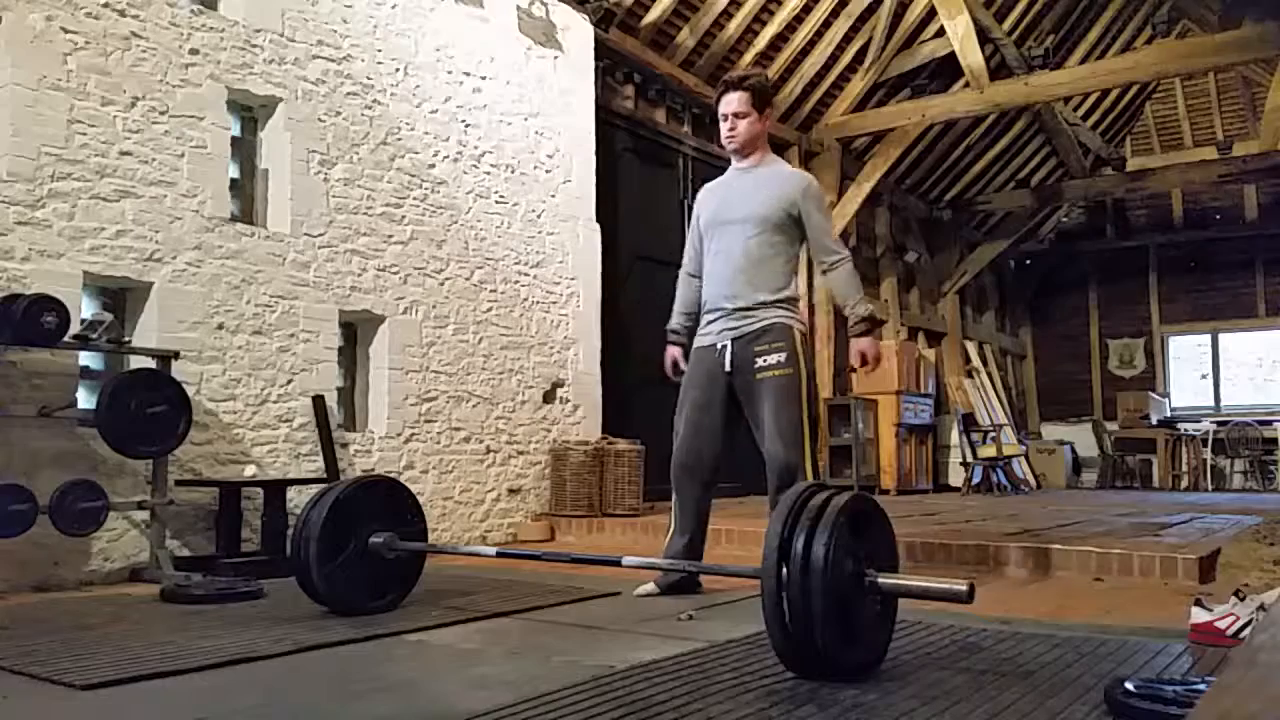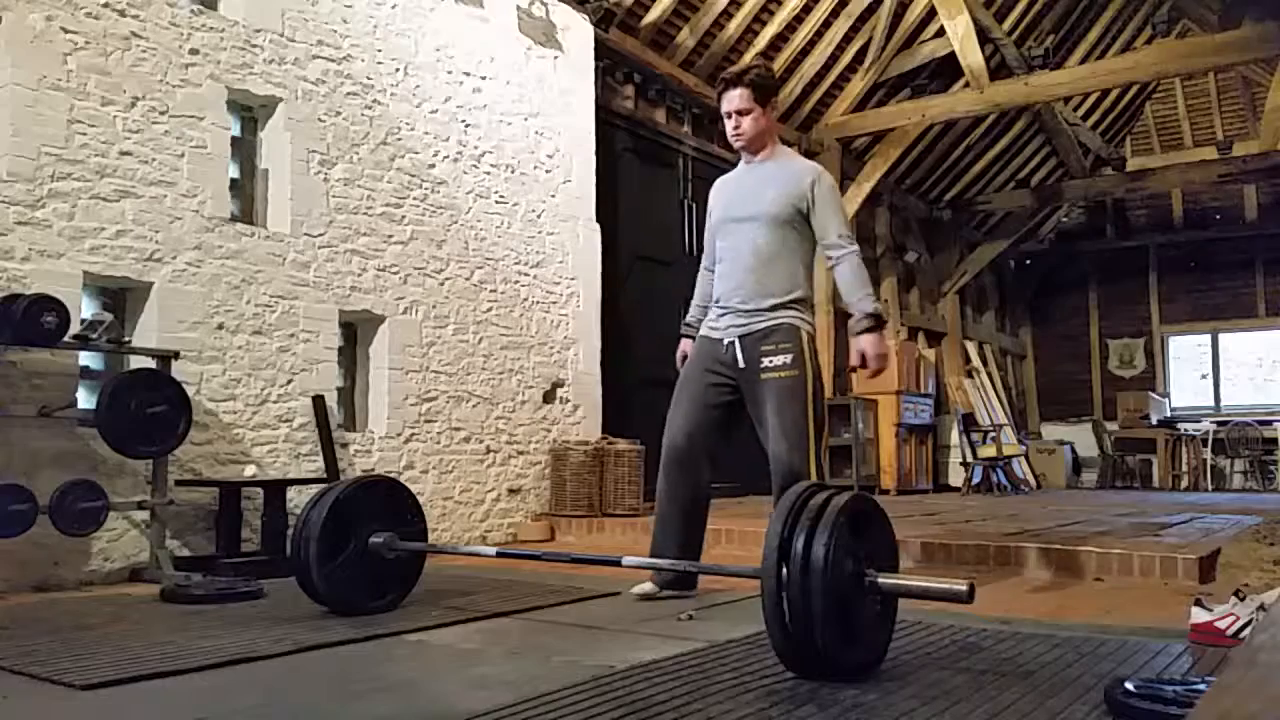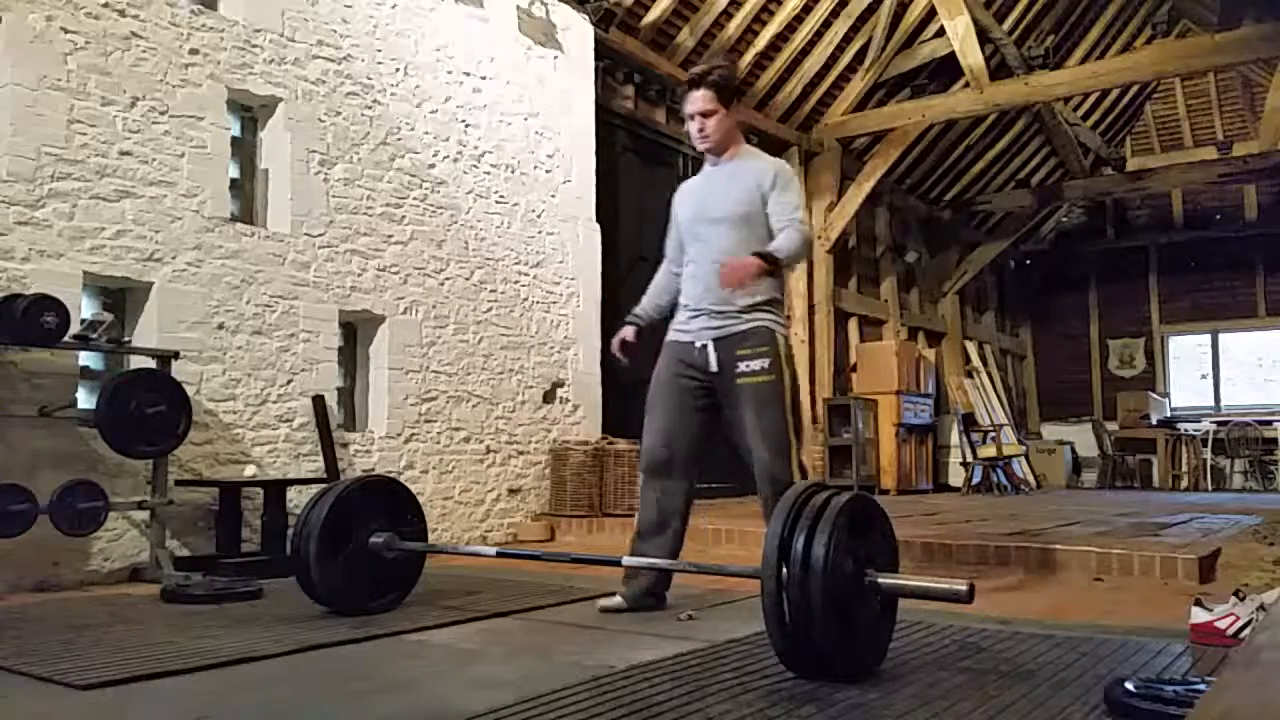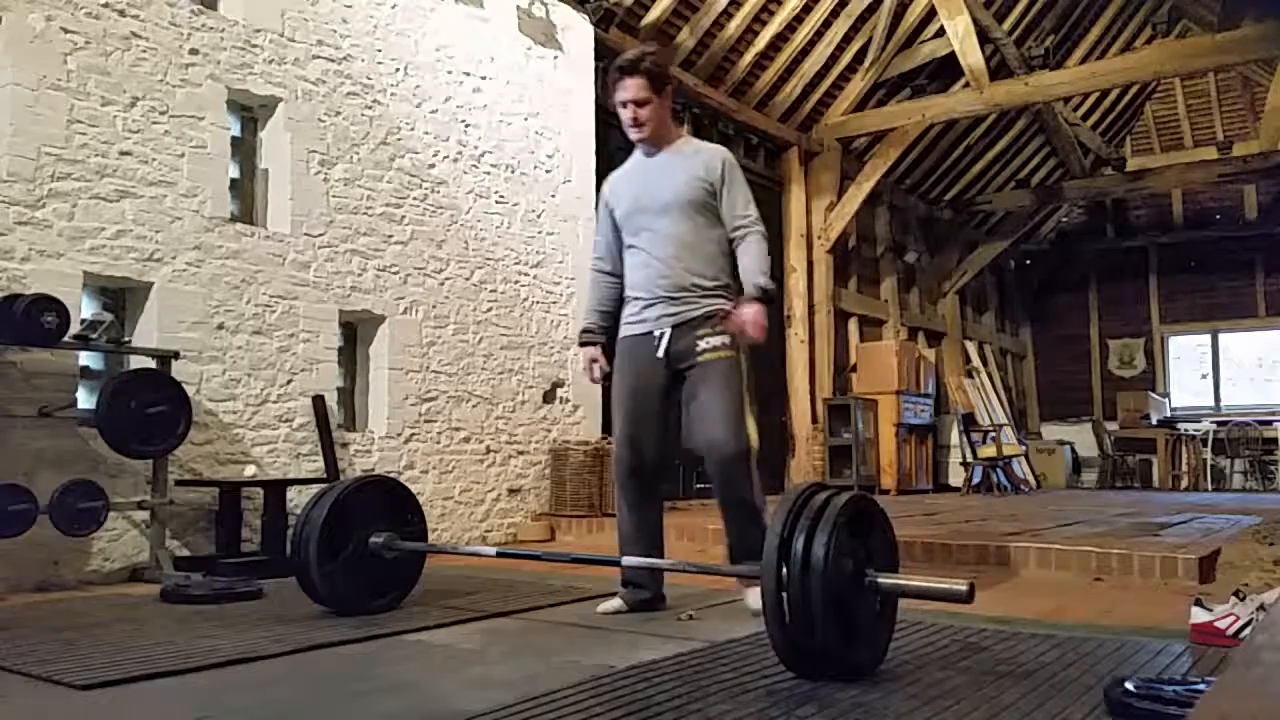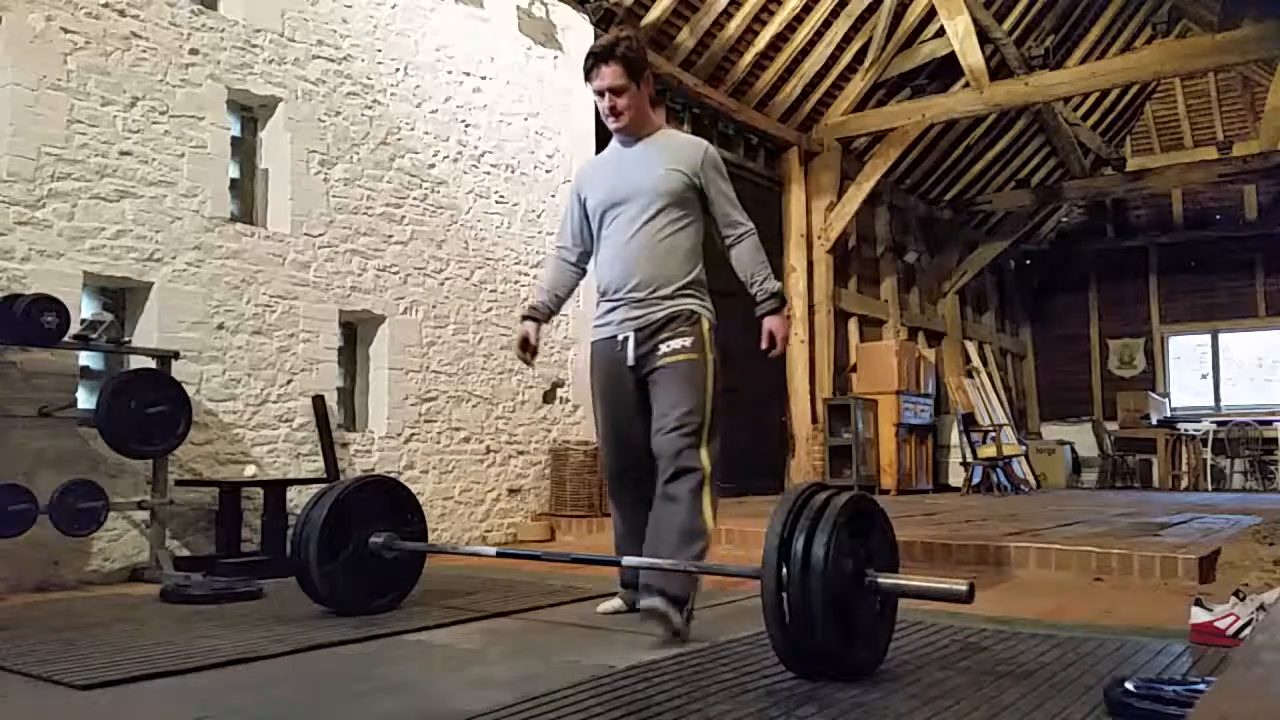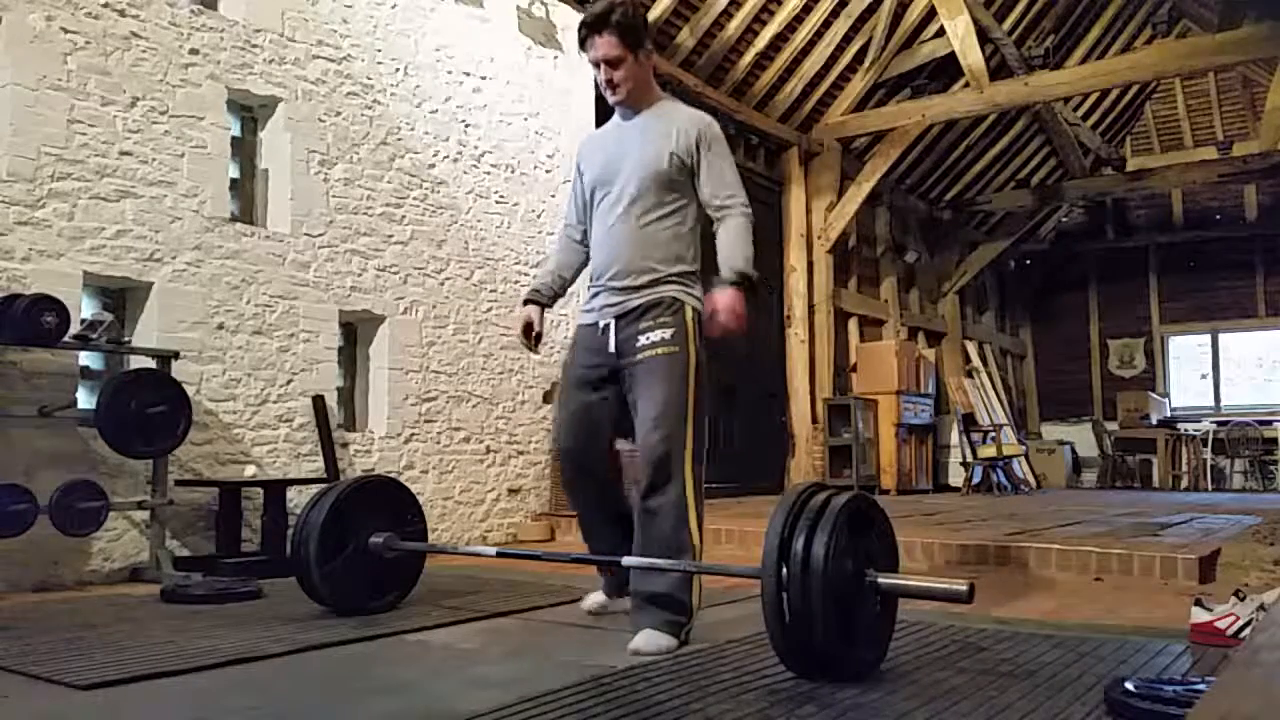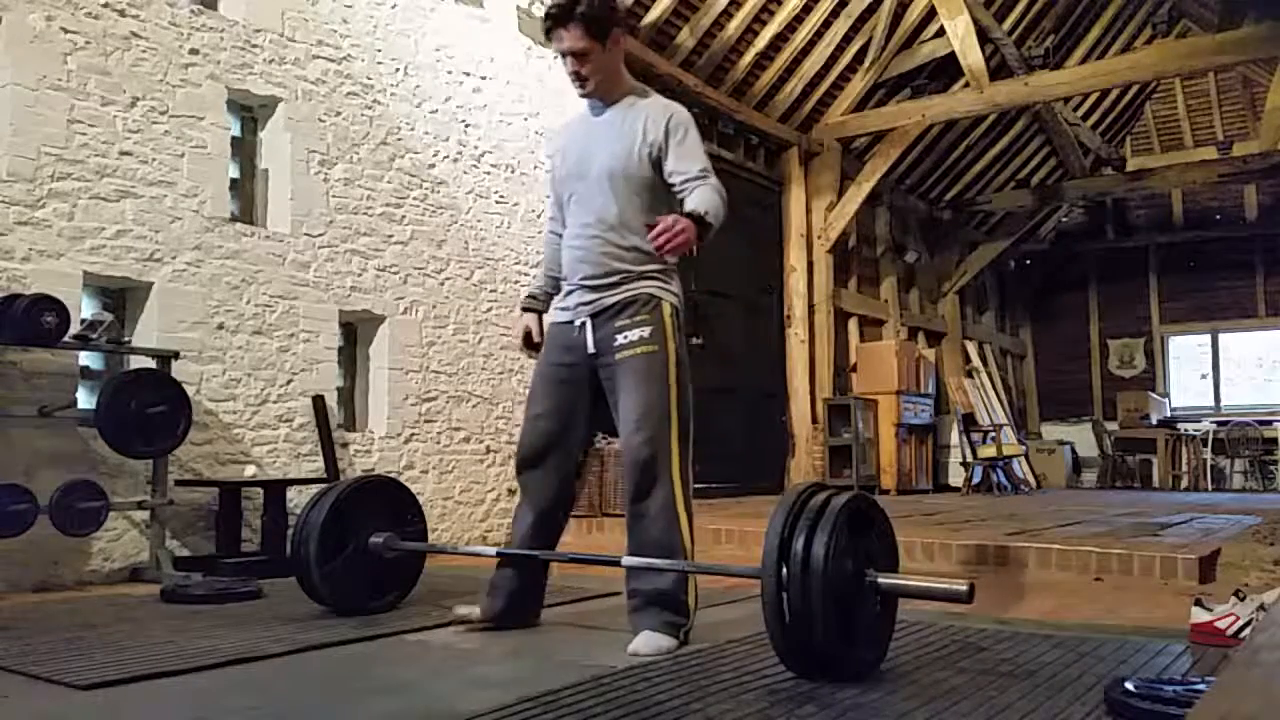
dt=0.3s
person 1, frame 1
left shoulder: (796, 185)
right shoulder: (708, 195)
left elbow: (833, 260)
left wrist: (862, 325)
right wrist: (677, 334)
left hip: (771, 336)
right hip: (710, 341)
left knee: (786, 459)
right knee: (689, 457)
right ankle: (680, 568)
person 1, frame 2
left shoulder: (808, 178)
right shoulder: (722, 188)
left elbow: (842, 254)
left wrist: (867, 322)
right wrist: (691, 328)
left hip: (778, 334)
right hip: (717, 338)
left knee: (791, 462)
right knee: (680, 448)
right ankle: (674, 569)
person 1, frame 3
left shoulder: (771, 172)
right shoulder: (686, 192)
left elbow: (796, 233)
left wrist: (762, 260)
right wrist: (636, 320)
left hip: (750, 337)
right hip: (686, 342)
left knee: (772, 464)
right knee: (662, 459)
right ankle: (645, 582)
person 1, frame 4
left shoulder: (712, 161)
right shoulder: (616, 183)
left elbow: (749, 232)
right elbow: (605, 268)
left wrist: (755, 297)
right wrist: (591, 335)
left hip: (706, 325)
right hip: (639, 335)
left knee: (723, 444)
right knee: (634, 461)
left ankle: (756, 569)
right ankle: (641, 585)
person 1, frame 5
left shoulder: (694, 153)
right shoulder: (591, 173)
left elbow: (738, 234)
right elbow: (569, 255)
left wrist: (771, 301)
right wrist: (536, 314)
left hip: (677, 324)
right hip: (611, 334)
left knee: (678, 452)
right knee: (624, 467)
left ankle: (669, 594)
right ankle: (638, 584)
person 1, frame 6
left shoulder: (693, 128)
right shoulder: (592, 146)
left elbow: (731, 212)
left wrist: (733, 281)
right wrist: (537, 296)
left hip: (662, 313)
right hip: (596, 319)
left knee: (661, 458)
right knee: (577, 453)
left ankle: (663, 610)
right ankle: (621, 575)
person 1, frame 7
left shoulder: (664, 118)
right shoulder: (567, 136)
left elbow: (704, 188)
left wrist: (688, 221)
right wrist: (536, 301)
left hip: (638, 311)
right hip: (569, 319)
left knee: (649, 458)
right knee: (541, 456)
left ankle: (661, 613)
right ankle: (513, 597)
